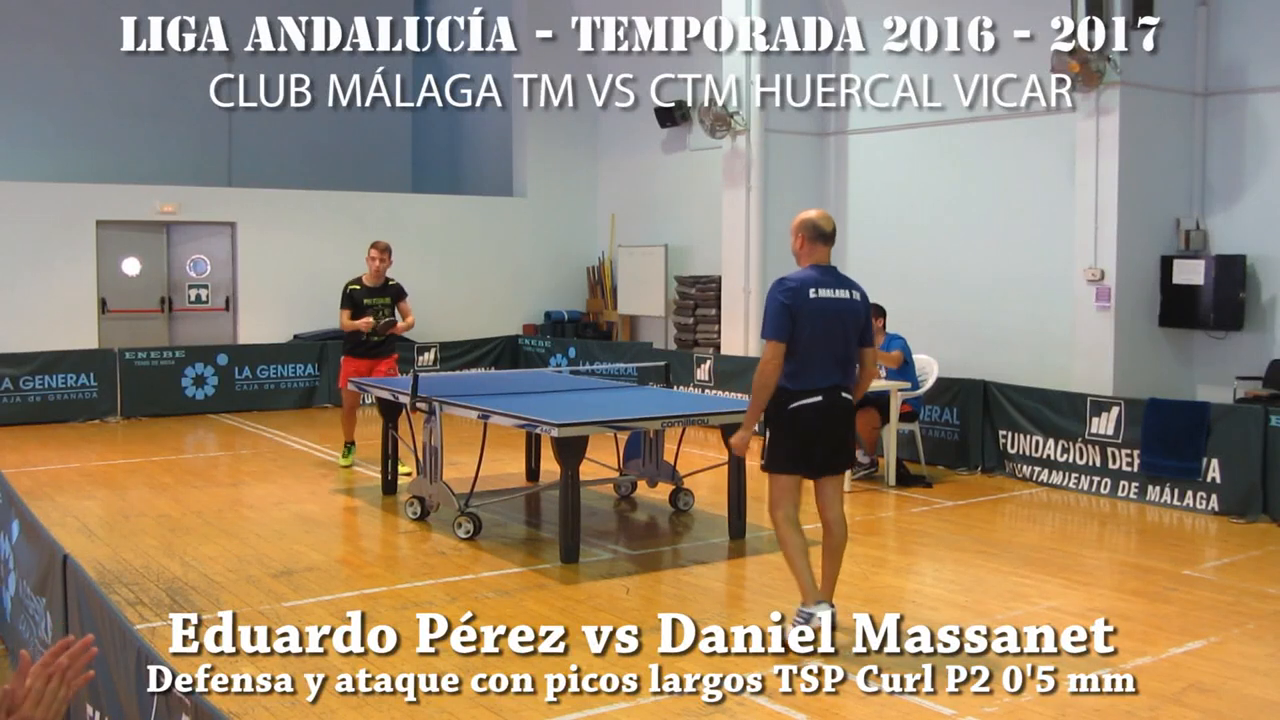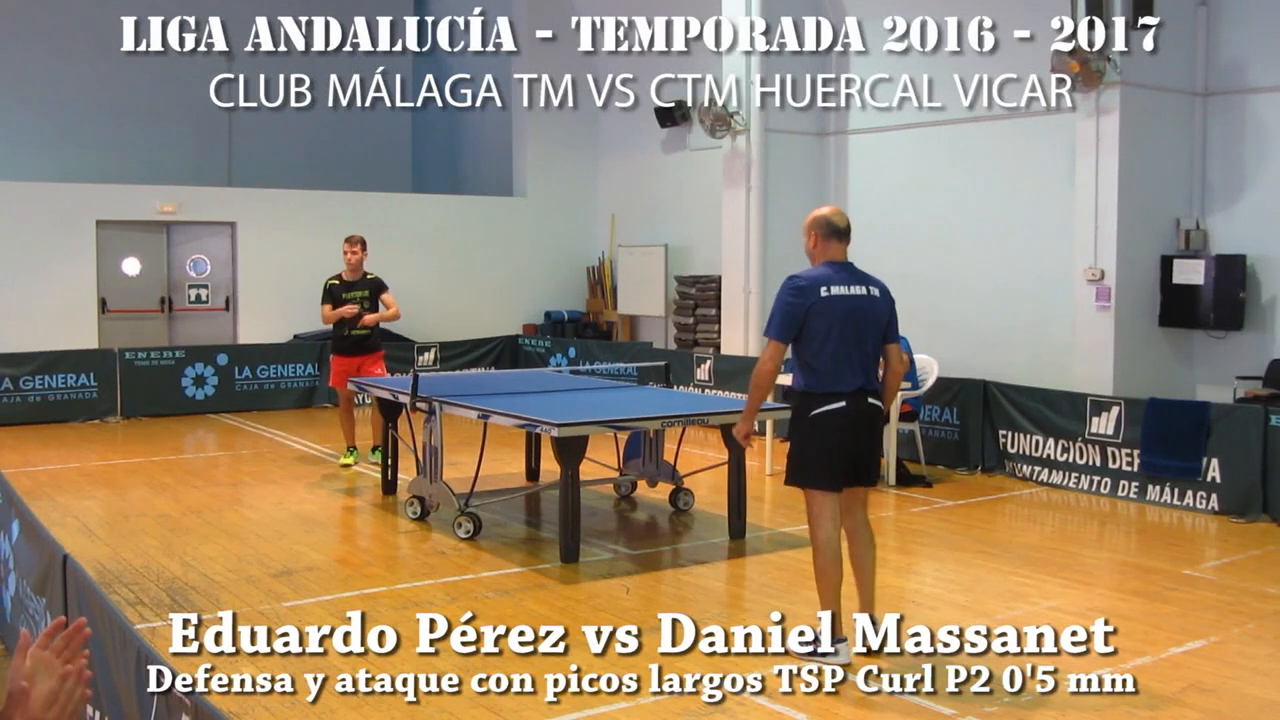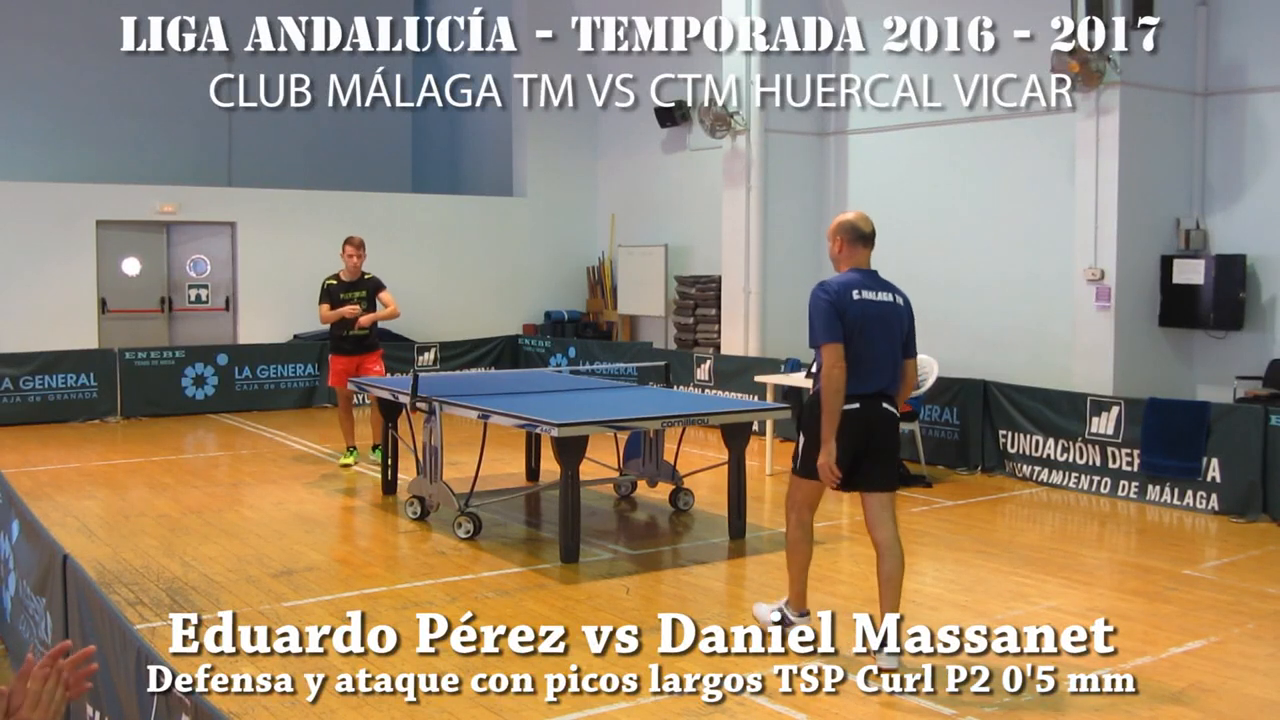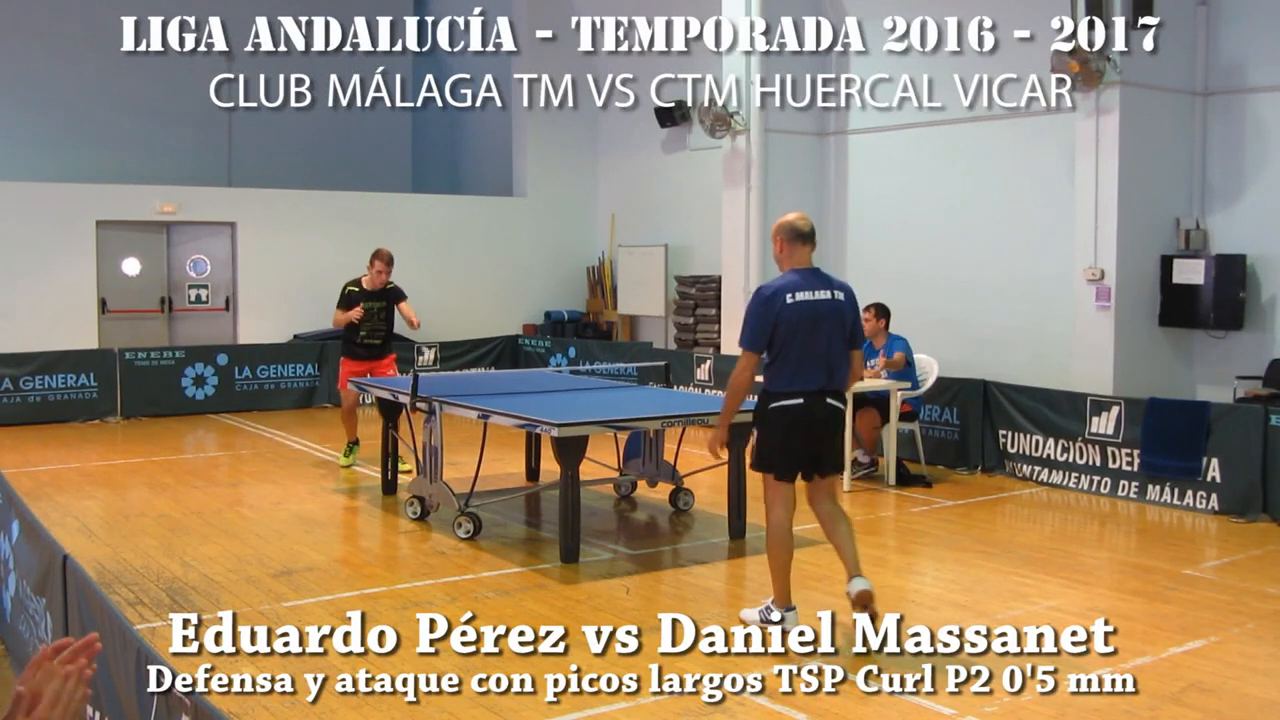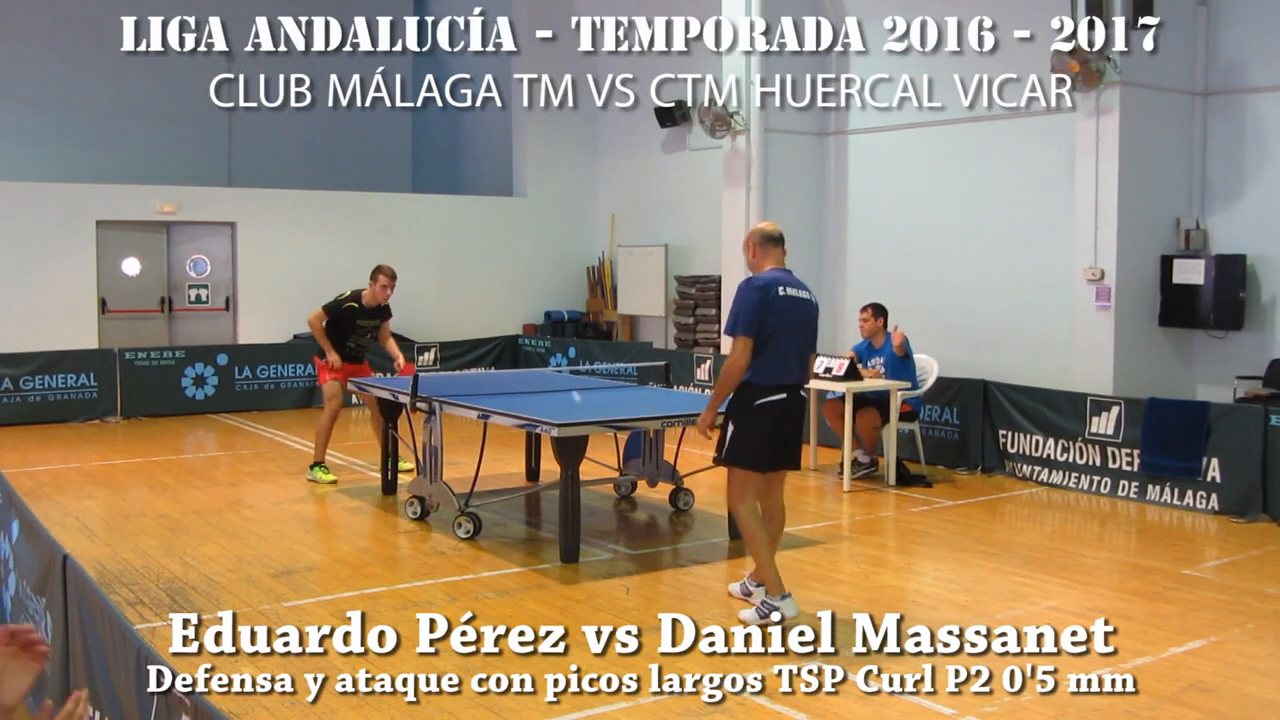
dt=0.5s
person 1, frame 1
left shoulder: (788, 288)
right shoulder: (856, 293)
left elbow: (772, 363)
right elbow: (869, 366)
left wrist: (748, 424)
left hip: (796, 408)
right hip: (839, 409)
left knee: (784, 510)
right knee: (832, 509)
left ankle: (811, 606)
right ankle: (825, 601)
person 1, frame 2
left shoulder: (800, 287)
right shoulder: (877, 291)
left elbow: (770, 362)
right elbow: (896, 366)
left wrist: (747, 417)
left hip: (821, 415)
right hip: (866, 413)
left knee: (824, 526)
right knee: (857, 518)
left ankle: (834, 637)
right ankle: (872, 621)
person 1, frame 3
left shoulder: (830, 292)
right shoulder: (899, 299)
left elbow: (834, 368)
right elbow: (908, 378)
left wrist: (827, 442)
left hip: (841, 417)
right hip: (882, 420)
left knee: (799, 513)
right knee: (884, 529)
left ankle: (795, 609)
person 1, frame 4
left shoulder: (770, 295)
right shoulder: (843, 293)
left elbow: (746, 371)
right elbow: (856, 367)
left wrist: (722, 423)
left hip: (783, 411)
right hip: (828, 411)
left knee: (779, 509)
right knee: (826, 502)
left ankle: (781, 609)
right ankle: (857, 579)
person 1, frame 5
left shoulder: (755, 287)
right shoulder: (807, 296)
left elbow: (739, 359)
left wrist: (710, 409)
left hip: (757, 403)
right hip: (794, 403)
left knee: (743, 501)
right knee: (772, 497)
left ankle: (776, 597)
right ankle: (759, 580)
person 2, frame 1
left shoulder: (394, 288)
right shoulder: (351, 288)
left elbow: (409, 318)
right elbow: (343, 323)
left wrist: (403, 326)
right wrist: (358, 323)
left hip: (384, 356)
right hip: (354, 356)
right knee: (349, 407)
right ankle: (349, 445)
person 2, frame 2
left shoulder: (374, 282)
right shoulder: (332, 284)
left elbow: (396, 312)
right elbow: (325, 318)
left wrist: (376, 317)
right wrist: (341, 312)
left hip: (371, 352)
right hip: (342, 353)
left knee: (378, 400)
right knee: (345, 402)
left ankle: (377, 449)
right ankle: (351, 449)
person 2, frame 3
left shoulder: (372, 282)
right shoulder: (330, 284)
left elbow: (394, 310)
right elbow: (323, 317)
left wrist: (371, 316)
right wrist: (342, 312)
left hip: (369, 351)
right hip: (341, 353)
right knee: (344, 401)
left ankle: (377, 448)
right ankle: (351, 449)
person 2, frame 4
left shoulder: (393, 291)
right shoulder: (351, 289)
left elbow: (411, 318)
right elbow: (337, 321)
left wrist: (414, 322)
right wrist: (349, 316)
left hip: (383, 356)
right hip: (352, 357)
right knee: (348, 405)
right ankle: (352, 443)
person 2, frame 5
left shoulder: (383, 308)
right shoulder: (347, 302)
left elbow: (385, 337)
right elbow: (314, 320)
left wrist: (399, 357)
right wrist: (329, 351)
left hip: (358, 362)
right hip: (332, 360)
left knee: (378, 404)
right knee: (333, 405)
right ankle: (317, 465)
